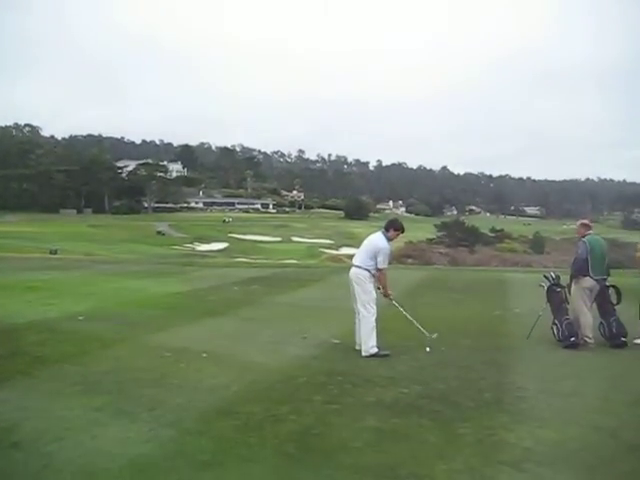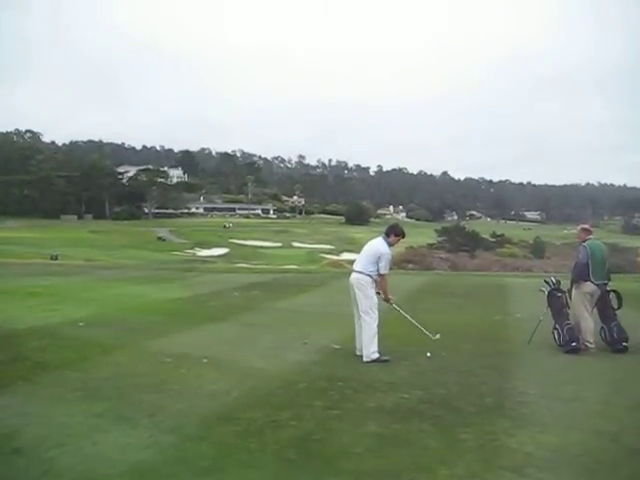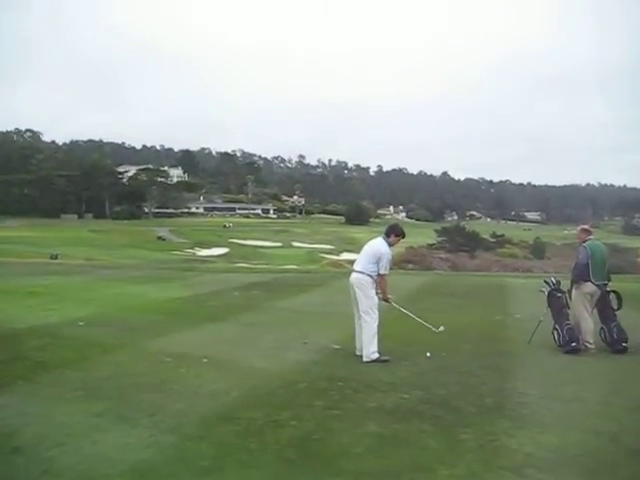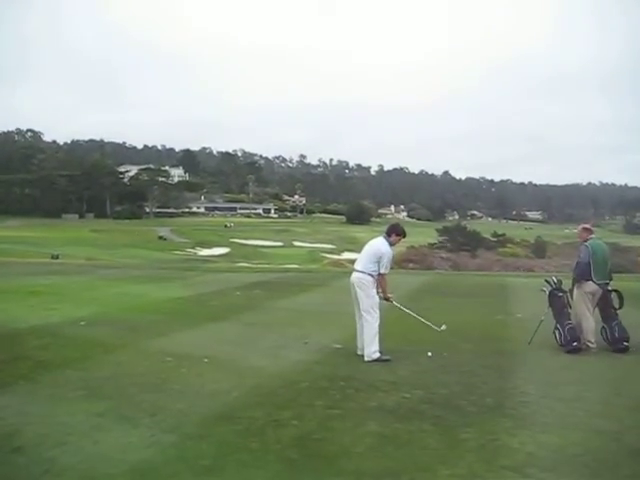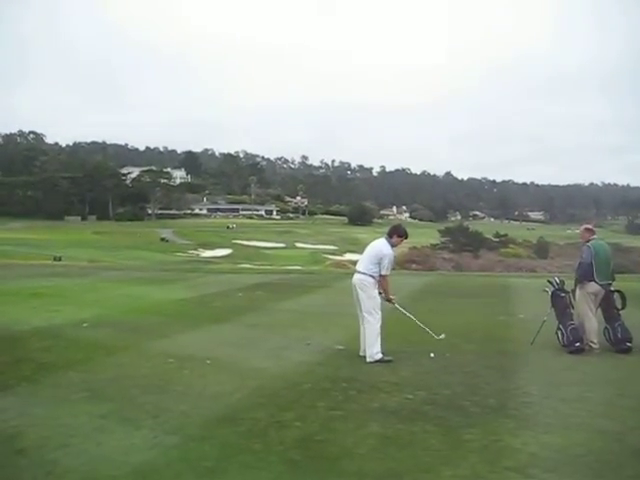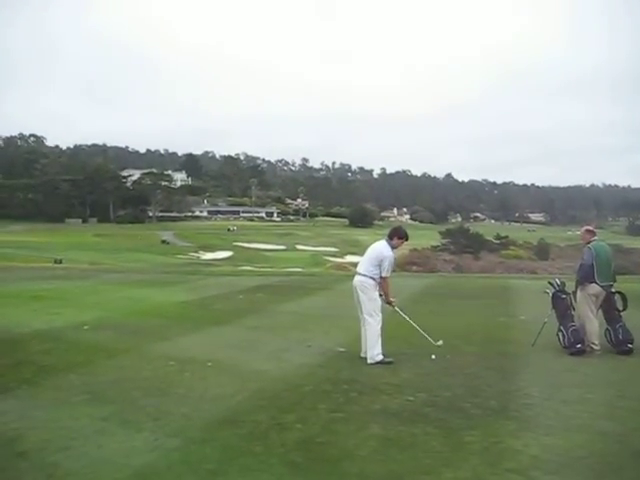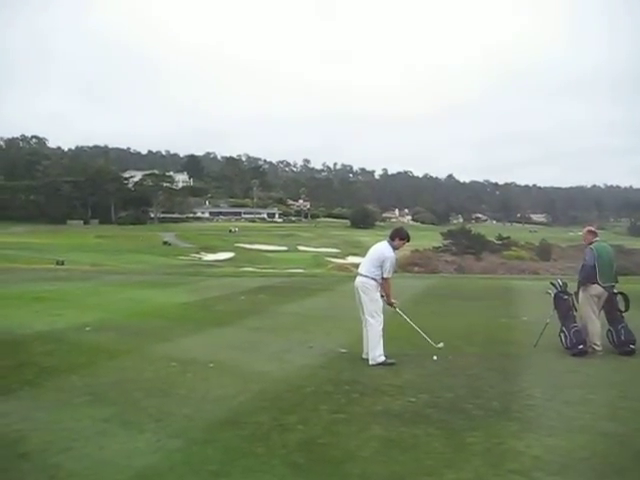
dt=0.1s
person 1, frame 1
left shoulder: (376, 236)
right shoulder: (384, 245)
right elbow: (381, 271)
left wrist: (379, 285)
right wrist: (386, 290)
left hip: (356, 272)
right hip: (363, 276)
left knee: (361, 311)
right knee: (368, 312)
left ankle: (361, 343)
right ankle: (369, 349)
person 1, frame 2
left shoulder: (375, 241)
right shoulder: (385, 251)
right elbow: (382, 276)
left wrist: (379, 290)
right wrist: (386, 295)
left hip: (356, 277)
right hip: (364, 281)
left knee: (361, 317)
right knee: (370, 318)
left ankle: (361, 349)
right ankle: (370, 355)
person 1, frame 3
left shoulder: (375, 242)
right shoulder: (386, 251)
right elbow: (382, 276)
left wrist: (378, 290)
right wrist: (385, 295)
left hip: (355, 277)
right hip: (364, 281)
left knee: (361, 317)
right knee: (370, 318)
left ankle: (361, 349)
right ankle: (370, 355)
person 1, frame 4
left shoulder: (376, 241)
right shoulder: (386, 250)
right elbow: (382, 276)
left wrist: (378, 289)
right wrist: (385, 294)
left hip: (356, 277)
right hip: (365, 280)
left knee: (362, 316)
right knee: (371, 317)
left ankle: (363, 348)
right ankle: (371, 354)
person 1, frame 5
left shoulder: (378, 242)
right shoulder: (388, 252)
right elbow: (383, 277)
left wrist: (380, 291)
right wrist: (387, 295)
left hip: (358, 278)
right hip: (366, 281)
left knee: (365, 317)
right knee: (373, 318)
left ankle: (365, 350)
right ankle: (374, 355)
person 1, frame 6
left shoulder: (379, 244)
right shoulder: (388, 254)
right elbow: (384, 279)
left wrist: (381, 292)
right wrist: (387, 298)
left hip: (359, 280)
right hip: (367, 283)
left knee: (366, 319)
right knee: (374, 320)
left ankle: (366, 351)
right ankle: (374, 356)
person 1, frame 7
left shoulder: (380, 245)
right shoulder: (390, 255)
right elbow: (386, 280)
left wrist: (382, 293)
right wrist: (389, 299)
left hip: (361, 281)
right hip: (368, 284)
left knee: (368, 320)
right knee: (375, 321)
left ankle: (368, 352)
right ankle: (376, 357)
person 2, frame 1
left shoulder: (584, 242)
right shoulder: (601, 241)
left elbow: (579, 260)
right elbow: (605, 261)
left wrist: (573, 275)
right wrist: (604, 276)
left hip: (583, 279)
right hip: (598, 280)
left knee: (582, 310)
right knee: (586, 309)
left ankle: (587, 339)
right ankle: (584, 335)
person 2, frame 2
left shoulder: (585, 246)
right shoulder: (602, 246)
left elbow: (580, 265)
right elbow: (606, 266)
left wrist: (574, 280)
right wrist: (605, 281)
left hip: (584, 284)
right hip: (599, 285)
left knee: (583, 315)
right knee: (588, 313)
left ankle: (588, 343)
right ankle: (585, 339)
person 2, frame 3
left shoulder: (585, 247)
right shoulder: (602, 247)
left elbow: (580, 265)
right elbow: (606, 266)
left wrist: (574, 280)
right wrist: (605, 281)
left hip: (584, 285)
right hip: (599, 286)
left knee: (583, 315)
right knee: (587, 314)
left ankle: (588, 344)
right ankle: (585, 340)
person 2, frame 4
left shoulder: (586, 246)
right shoulder: (603, 246)
left elbow: (582, 264)
right elbow: (608, 266)
left wrist: (575, 279)
right wrist: (606, 281)
left hip: (586, 284)
right hip: (600, 285)
left knee: (584, 314)
right knee: (588, 313)
left ankle: (590, 343)
right ankle: (586, 339)
person 2, frame 5
left shoulder: (589, 246)
right shoulder: (606, 246)
left elbow: (584, 265)
right elbow: (610, 266)
left wrist: (578, 280)
right wrist: (609, 281)
left hip: (588, 284)
right hip: (602, 285)
left knee: (587, 315)
right knee: (591, 314)
left ankle: (593, 344)
right ankle: (589, 340)
person 2, frame 6
left shoulder: (590, 248)
right shoulder: (607, 248)
left elbow: (585, 266)
right elbow: (611, 267)
left wrist: (579, 281)
right wrist: (610, 283)
left hip: (589, 286)
right hip: (603, 287)
left knee: (588, 316)
right knee: (591, 315)
left ankle: (594, 345)
right ankle: (591, 341)
person 2, frame 7
left shoulder: (592, 249)
right shoulder: (609, 248)
left elbow: (587, 267)
right elbow: (613, 268)
left wrist: (581, 282)
right wrist: (612, 283)
left hip: (591, 287)
right hip: (605, 288)
left knee: (590, 317)
right knee: (593, 316)
left ankle: (596, 346)
right ankle: (593, 342)
